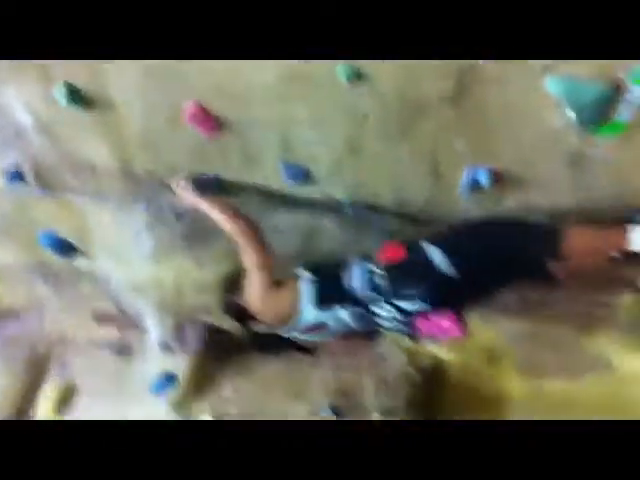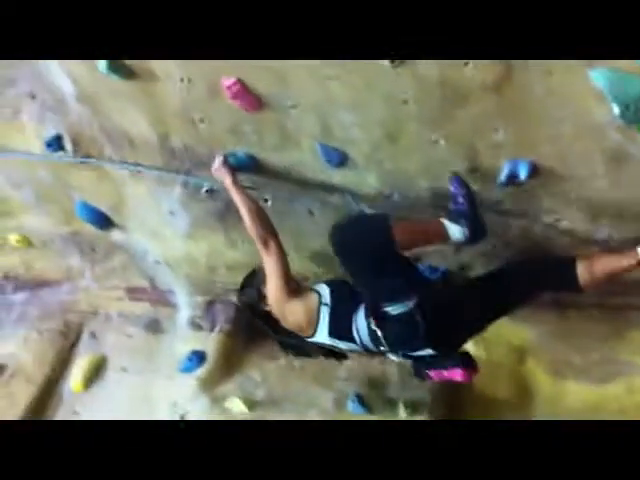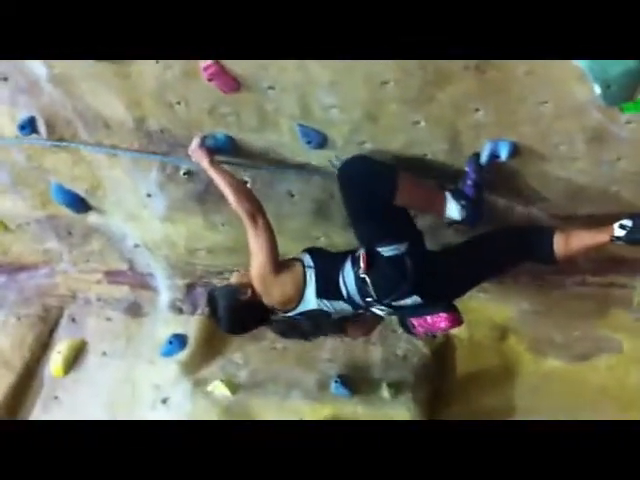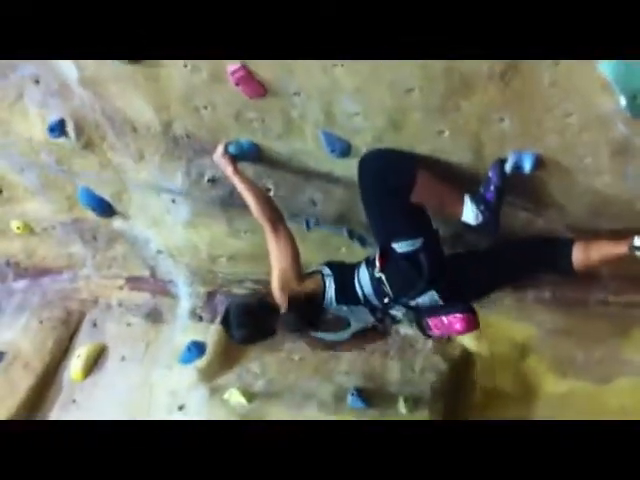
dt=0.7s
person 1, frame 1
left shoulder: (277, 319)
right shoulder: (269, 299)
right elbow: (247, 233)
right wrist: (195, 197)
left hip: (400, 310)
right hip: (399, 280)
left knee: (512, 259)
right knee: (513, 237)
person 1, frame 2
left shoulder: (310, 315)
right shoulder: (289, 307)
right elbow: (266, 240)
right wrist: (230, 181)
left hip: (419, 330)
right hip: (407, 323)
left knee: (537, 269)
right knee: (352, 232)
right ankle: (456, 226)
person 1, frame 3
left shoulder: (282, 312)
right shoulder: (271, 284)
left elbow: (360, 324)
right elbow: (252, 215)
right wrist: (208, 163)
left hip: (392, 293)
right hip: (393, 274)
left knee: (520, 239)
right knee: (358, 172)
right ankle: (457, 205)
person 1, frame 4
left shoulder: (310, 331)
right shoulder: (285, 287)
left elbow: (372, 335)
right elbow: (272, 222)
right wrist: (232, 170)
left hip: (407, 288)
right hip: (410, 273)
right knee: (378, 166)
right ankle: (473, 211)
